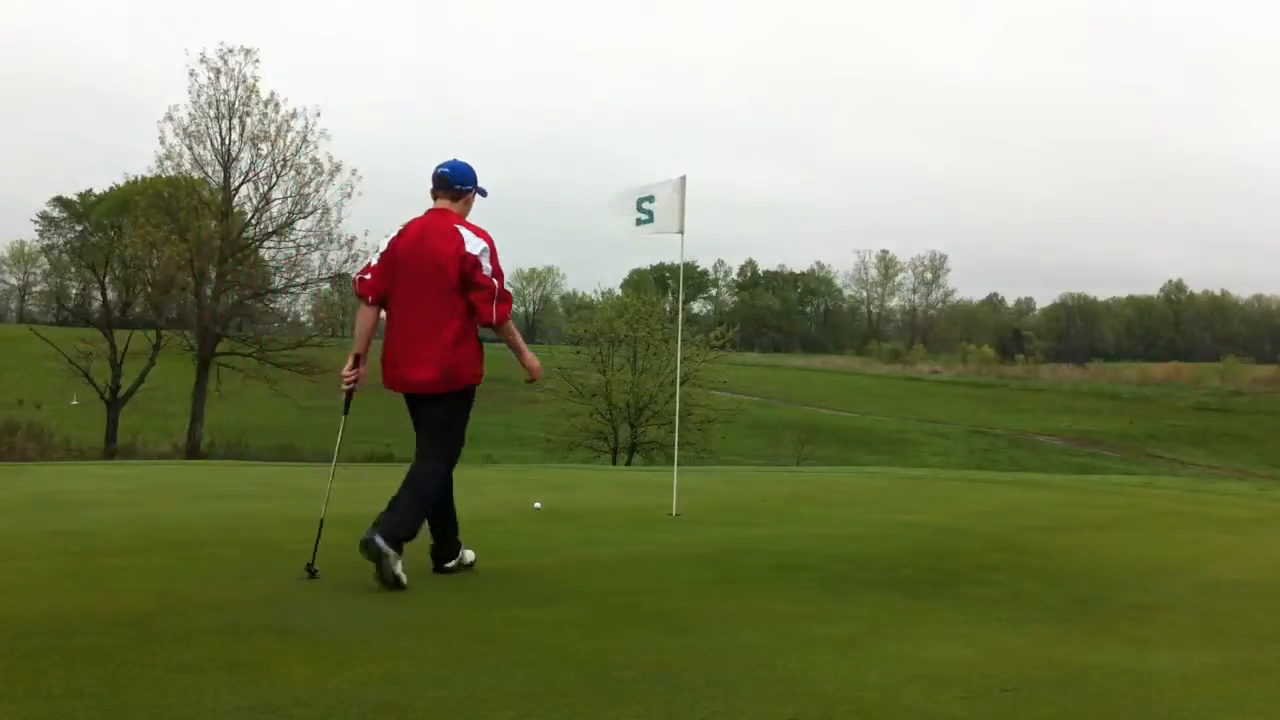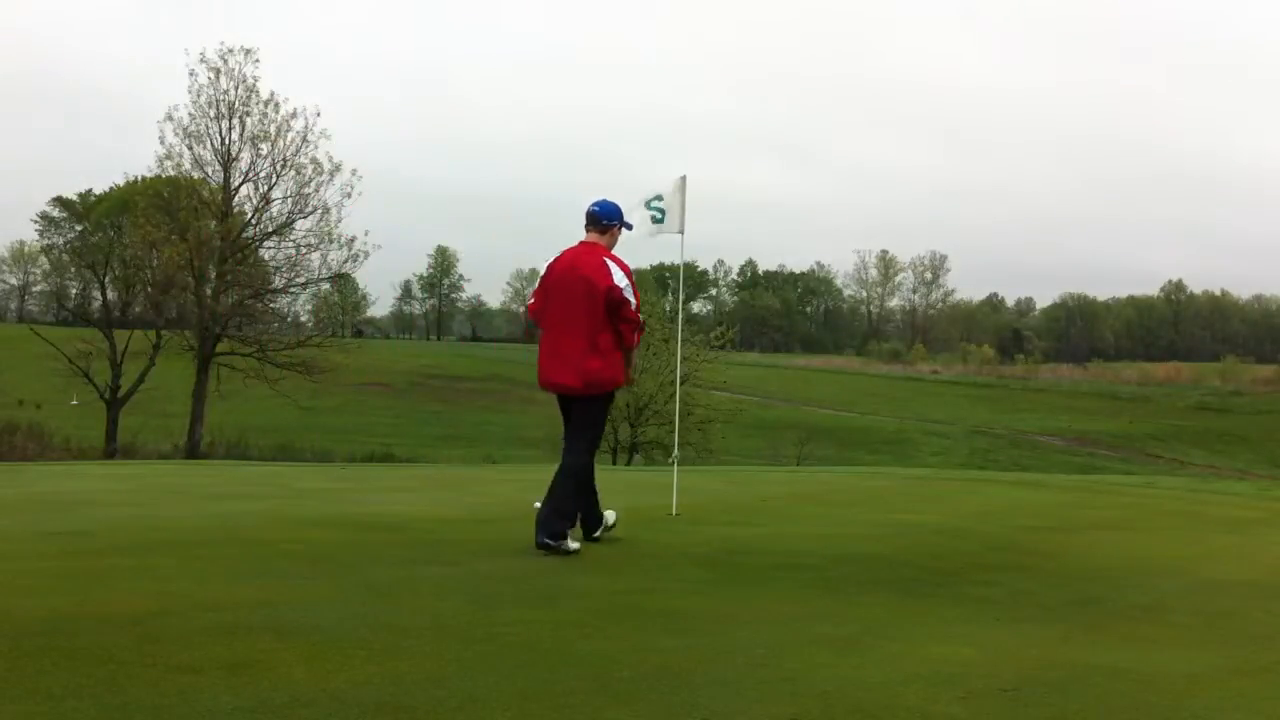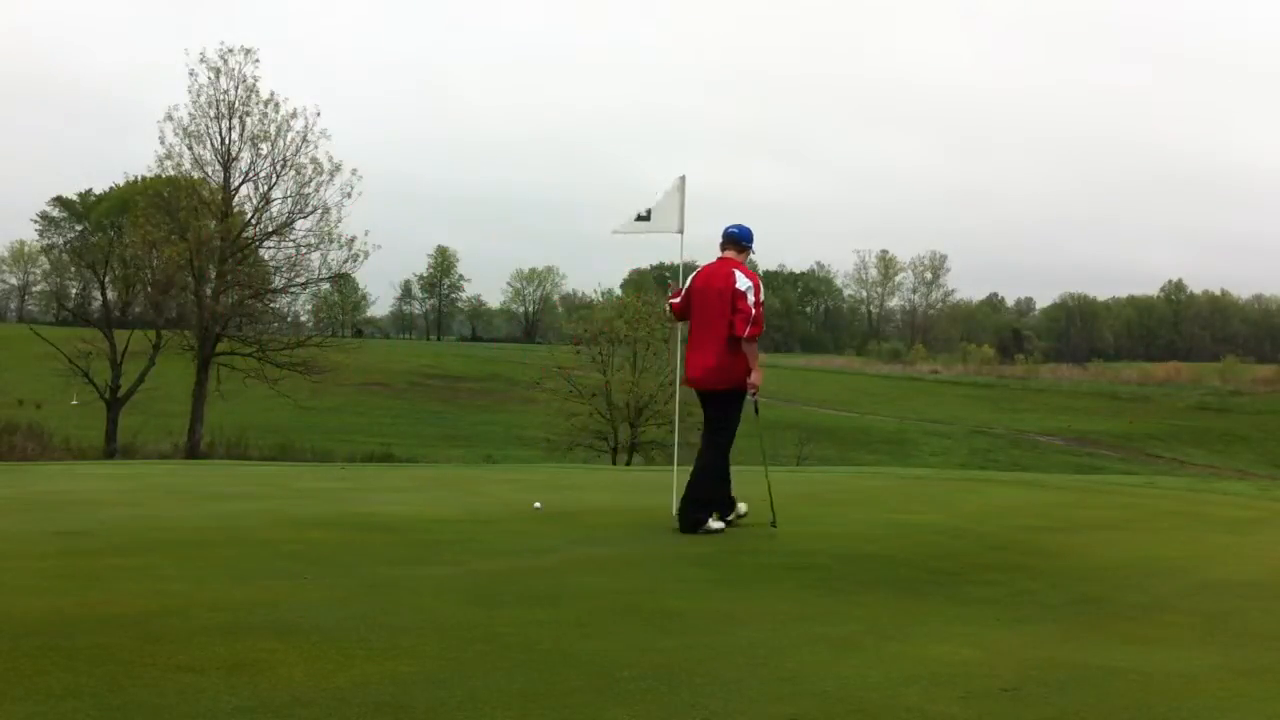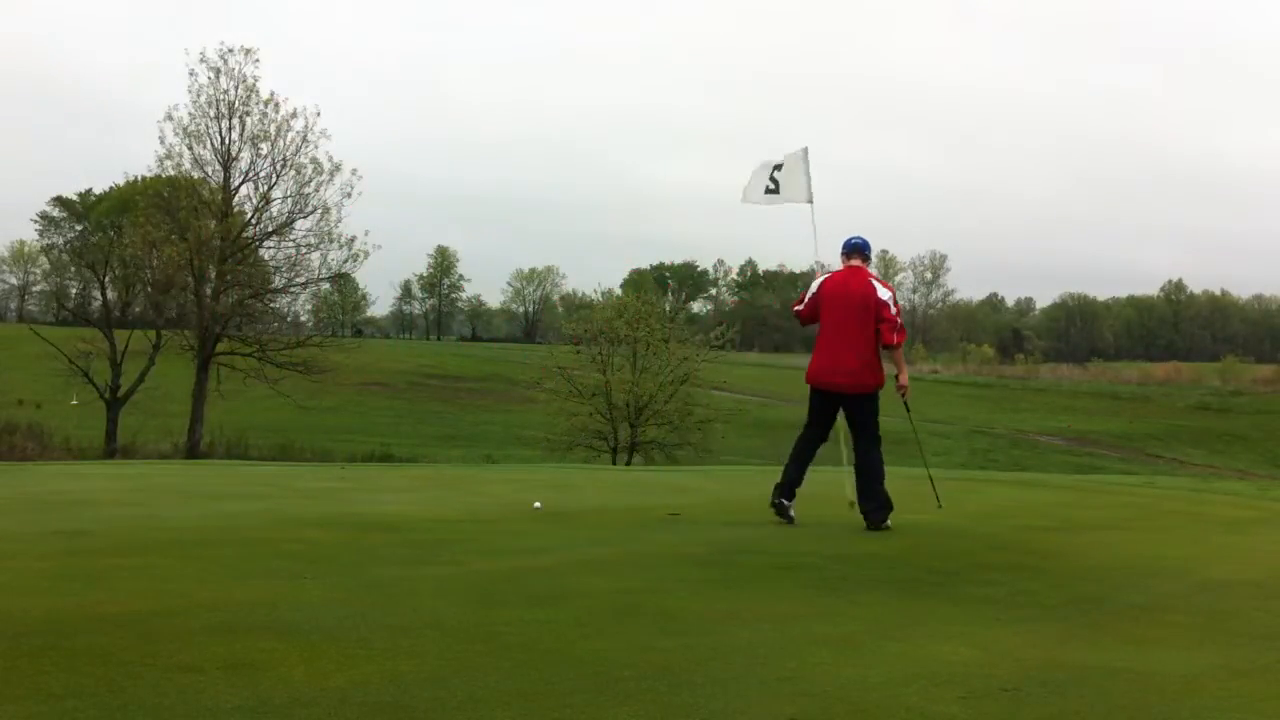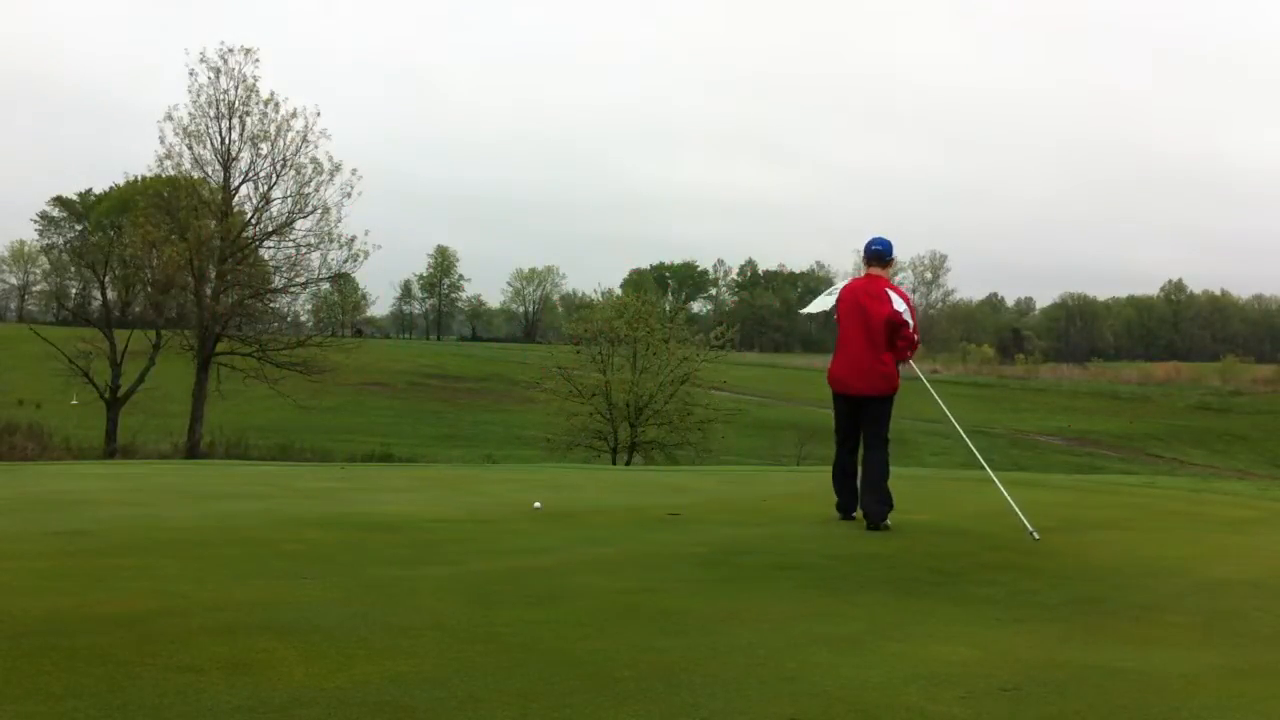
dt=1s
person 1, frame 1
left shoulder: (401, 236)
right shoulder: (473, 239)
left elbow: (369, 297)
right elbow: (493, 309)
left wrist: (357, 356)
right wrist: (522, 353)
left hip: (408, 367)
right hip: (453, 369)
left knee: (434, 452)
right knee: (437, 458)
left ankle: (446, 550)
right ankle: (387, 535)
person 1, frame 2
left shoulder: (554, 264)
right shoulder: (614, 269)
left elbow: (536, 313)
right elbow: (629, 327)
right wrist: (628, 364)
left hip: (557, 371)
right hip: (597, 373)
left knee: (577, 443)
right knee: (582, 449)
left ankle: (591, 519)
right ankle: (553, 529)
person 1, frame 3
left shoulder: (698, 276)
right shoulder: (746, 279)
left elbow: (677, 308)
right elbow: (748, 330)
right wrist: (755, 369)
left hip: (700, 370)
right hip: (729, 372)
left knee: (718, 435)
right knee: (716, 440)
left ankle: (724, 504)
right ankle: (693, 515)
person 1, frame 4
left shoulder: (823, 282)
right shoulder: (880, 289)
left elbow: (802, 315)
right elbow: (892, 335)
right wrist: (902, 371)
left hip: (823, 375)
right hip: (862, 379)
left knee: (811, 436)
right knee: (867, 445)
left ankle: (784, 495)
right ankle: (876, 515)
person 1, frame 5
left shoulder: (845, 291)
right shoulder: (897, 298)
right elbow: (908, 345)
right wrist: (891, 362)
left hip: (844, 379)
right hip: (878, 382)
left knee: (846, 445)
right knee: (876, 447)
left ankle: (847, 505)
right ankle: (875, 512)
